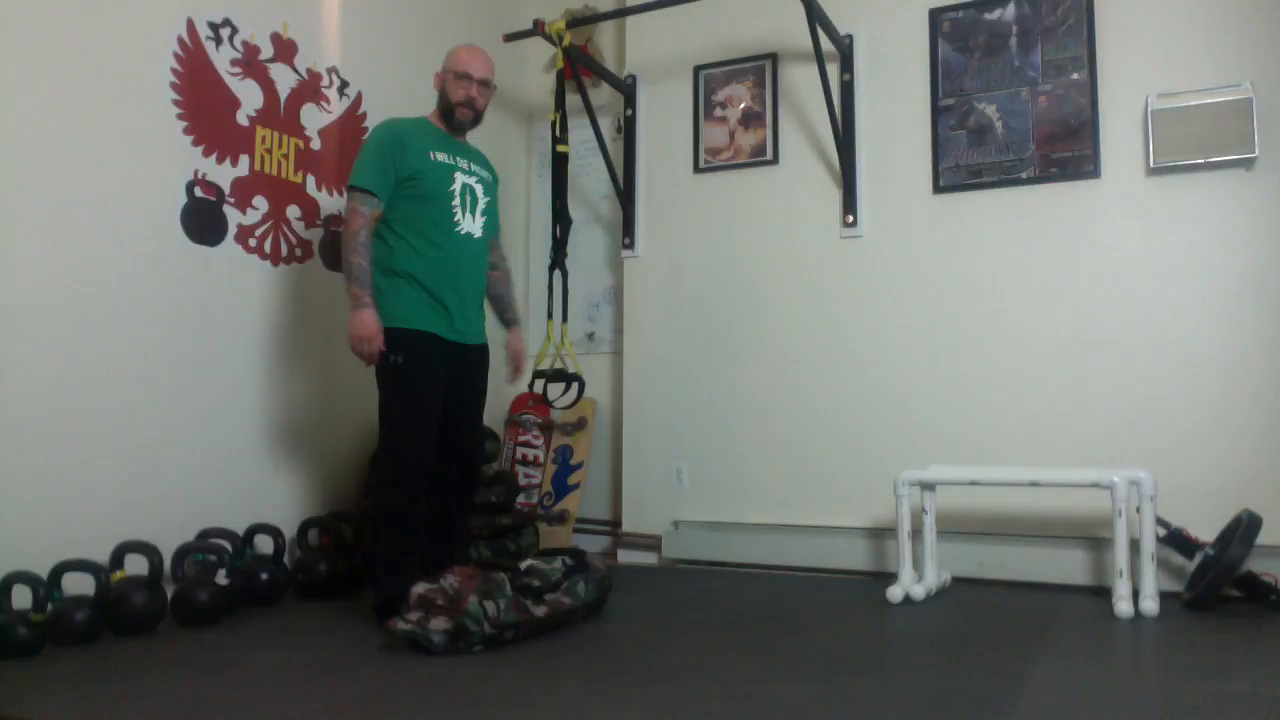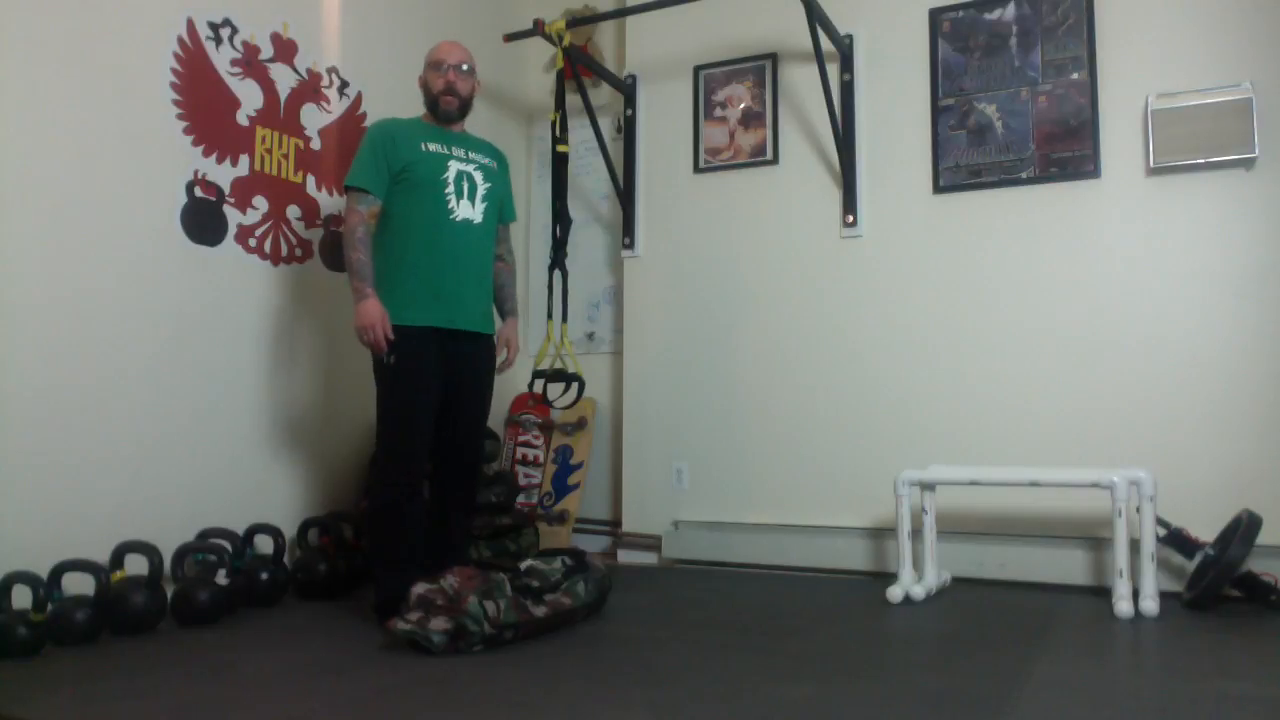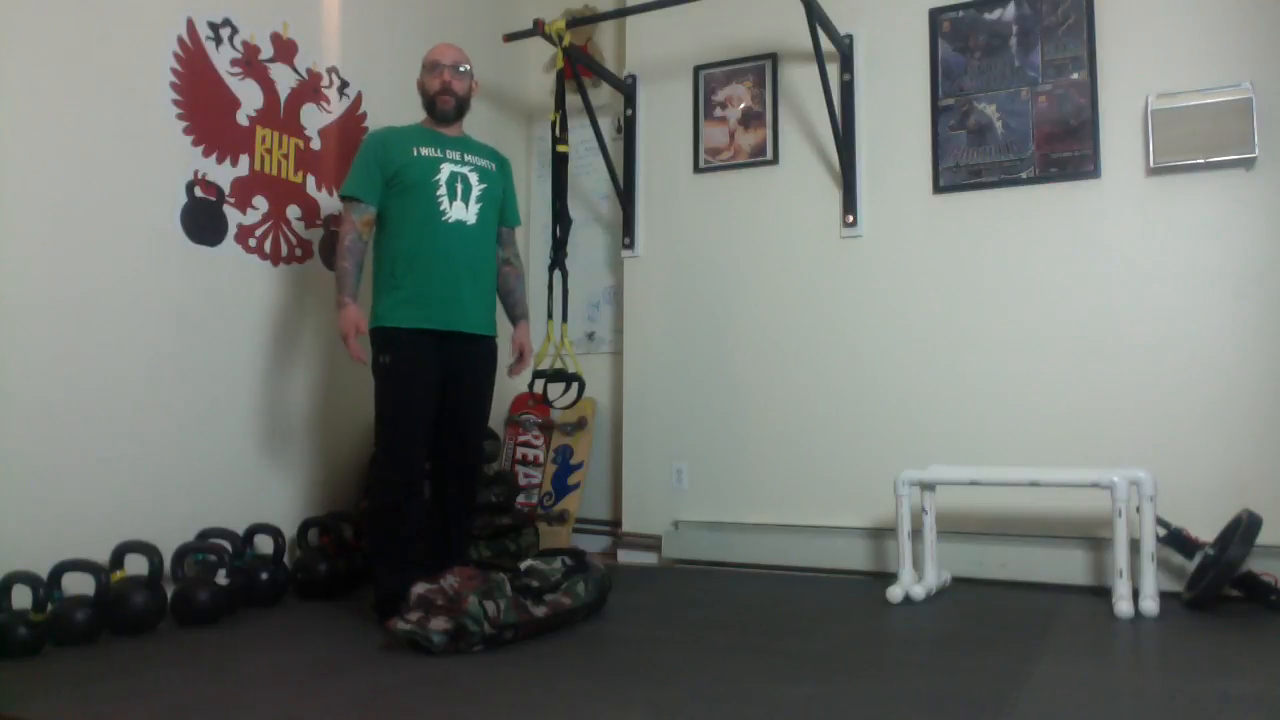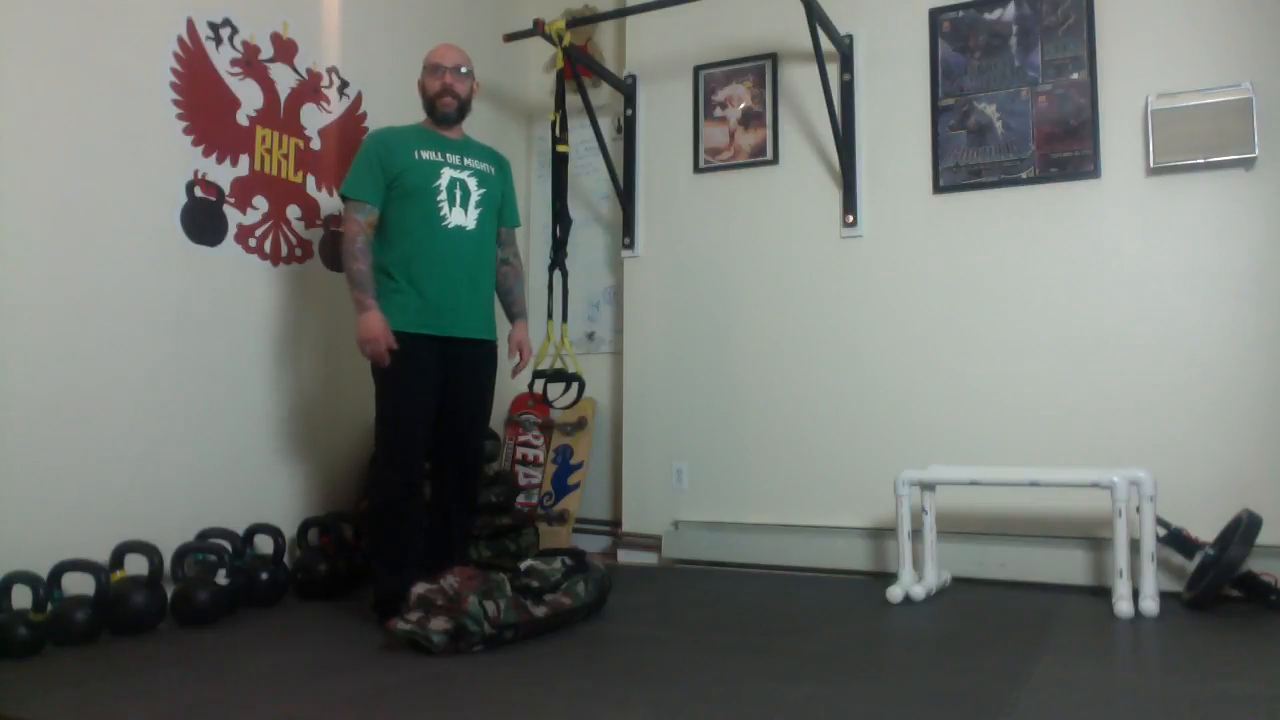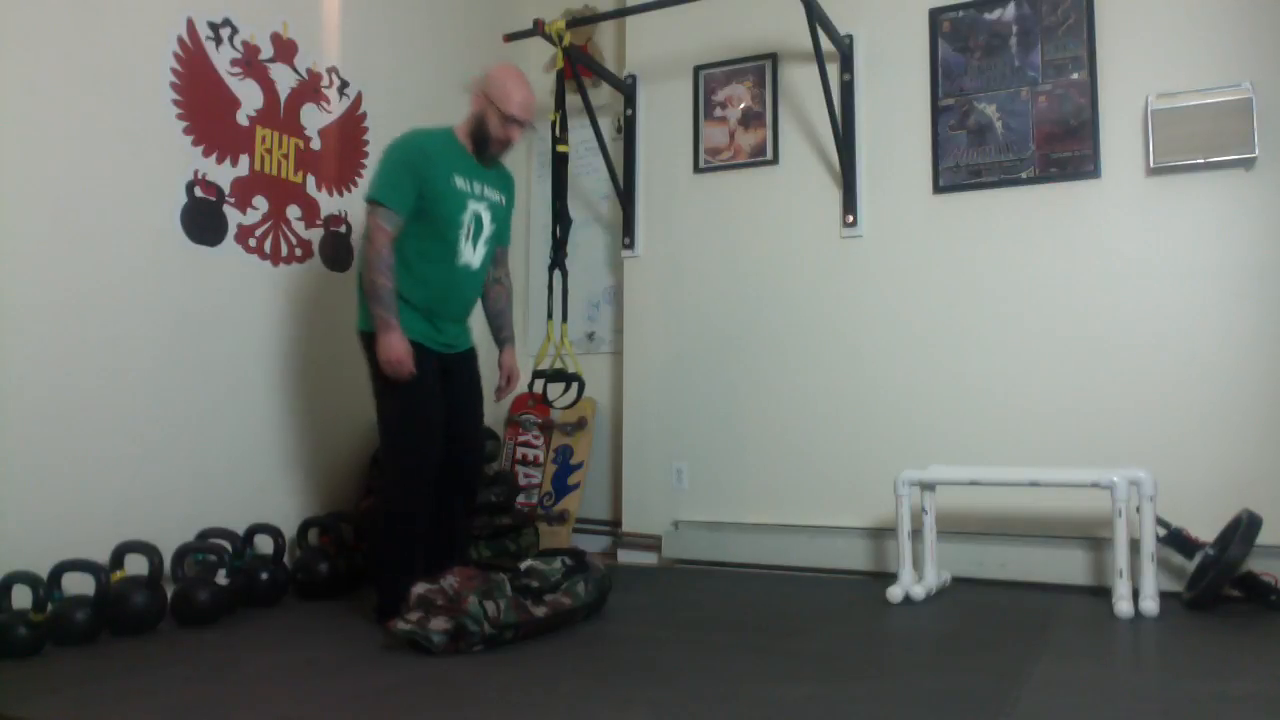
dt=0.7s
person 1, frame 1
left shoulder: (483, 166)
right shoulder: (396, 138)
right elbow: (359, 221)
left wrist: (511, 324)
right wrist: (361, 304)
left hip: (469, 338)
right hip: (409, 331)
left knee: (459, 467)
right knee: (407, 468)
right ankle: (397, 599)
person 1, frame 2
left shoulder: (492, 157)
right shoulder: (391, 137)
right elbow: (359, 218)
left wrist: (509, 316)
right wrist: (365, 296)
left hip: (474, 331)
right hip: (409, 326)
left knee: (462, 462)
right knee: (402, 464)
right ankle: (396, 598)
person 1, frame 3
left shoulder: (494, 162)
right shoulder: (387, 144)
left elbow: (505, 248)
right elbow: (355, 226)
left wrist: (520, 320)
right wrist: (347, 300)
left hip: (475, 333)
right hip: (406, 329)
left knee: (461, 463)
right knee: (400, 464)
right ankle: (396, 596)
person 1, frame 4
left shoulder: (494, 163)
right shoulder: (388, 146)
left elbow: (505, 249)
right elbow: (357, 229)
left wrist: (518, 319)
right wrist: (367, 308)
left hip: (476, 337)
right hip: (408, 334)
left knee: (463, 464)
right knee: (401, 465)
right ankle: (396, 596)
person 1, frame 5
left shoulder: (500, 180)
right shoulder: (418, 151)
left elbow: (495, 268)
right elbow: (379, 237)
left wrist: (506, 344)
right wrist: (389, 329)
left hip: (453, 341)
right hip: (399, 333)
left knee: (463, 463)
right knee: (414, 463)
right ankle: (399, 601)
